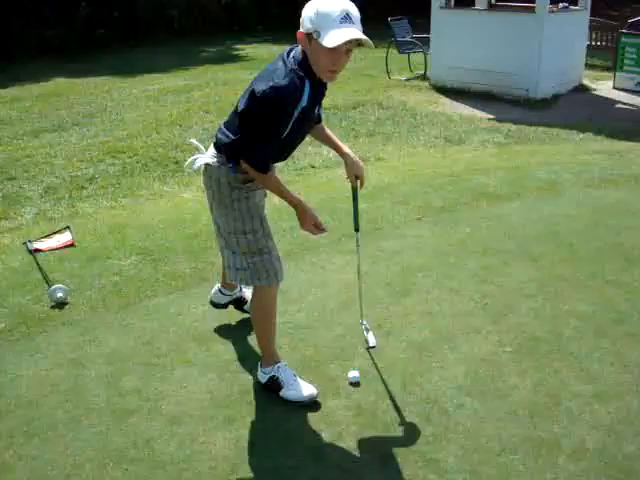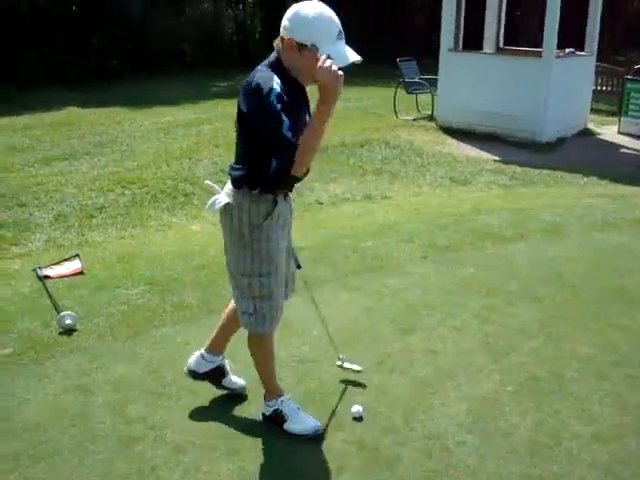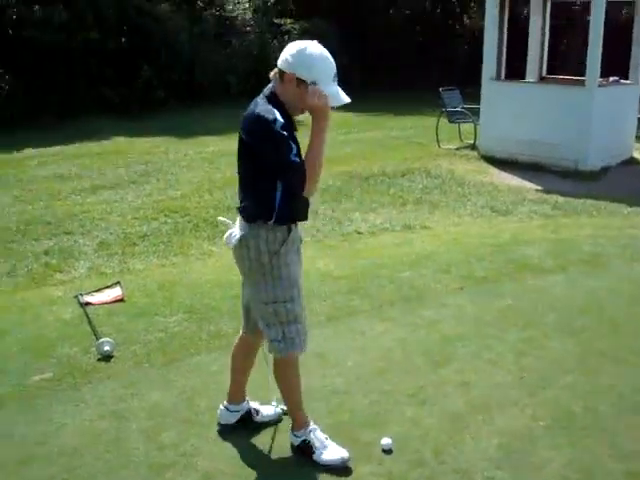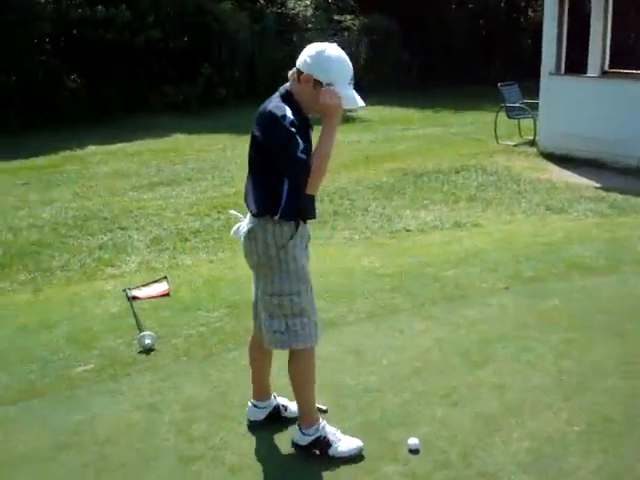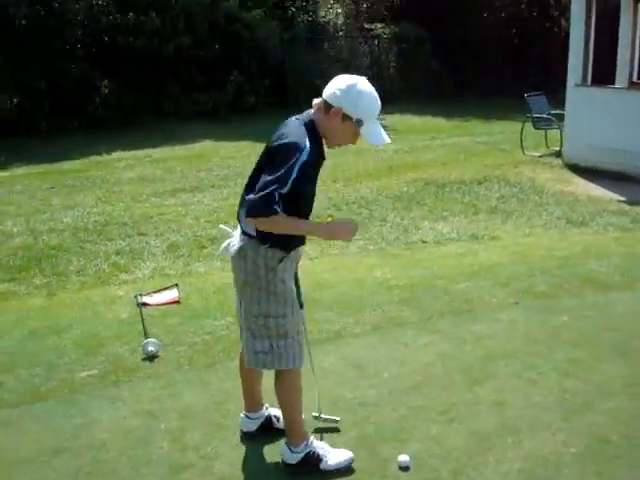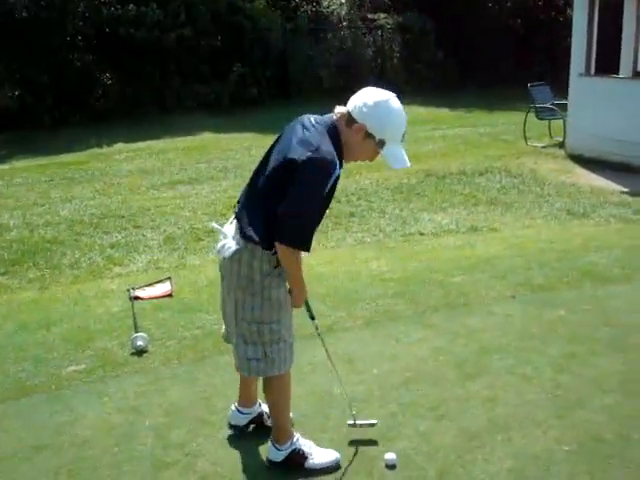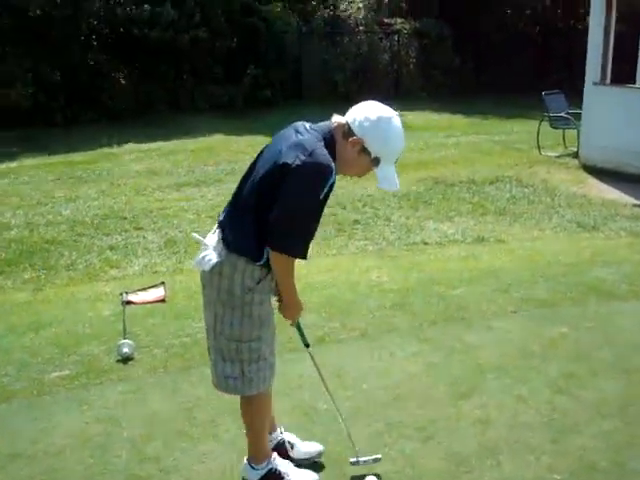
dt=0.3s
person 1, frame 1
left shoulder: (306, 70)
right shoulder: (287, 88)
left elbow: (307, 121)
right elbow: (251, 164)
left wrist: (344, 152)
right wrist: (299, 207)
left hip: (242, 166)
right hip: (233, 176)
left knee: (242, 245)
right knee: (266, 273)
left ankle: (227, 289)
right ankle: (270, 368)
person 1, frame 2
left shoulder: (290, 83)
right shoulder: (266, 89)
right elbow: (296, 165)
right wrist: (327, 106)
left hip: (273, 205)
right hip: (253, 210)
left knee: (256, 295)
right knee: (264, 311)
left ankle: (209, 359)
right ankle: (274, 401)
person 1, frame 3
left shoulder: (270, 115)
right shoulder: (265, 120)
right elbow: (305, 185)
right wrist: (320, 124)
left hip: (269, 234)
right hip: (267, 240)
left knee: (256, 329)
right knee: (288, 340)
left ankle: (234, 406)
right ankle: (302, 430)
person 1, frame 4
left shoulder: (288, 112)
right shoulder: (277, 117)
right elbow: (310, 183)
right wrist: (331, 124)
left hip: (277, 230)
right hip: (276, 235)
left knee: (267, 324)
right knee: (301, 334)
left ankle: (262, 403)
right ankle: (310, 429)
person 1, frame 5
left shoulder: (300, 128)
right shoulder: (298, 148)
right elbow: (261, 215)
left wrist: (302, 234)
right wrist: (325, 229)
left hip: (254, 251)
right hip: (263, 256)
left knee: (257, 341)
right knee: (286, 353)
left ankle: (254, 414)
right ankle: (298, 447)
person 1, frame 6
left shoulder: (309, 124)
right shoulder: (322, 162)
right elbow: (287, 239)
right wrist: (298, 286)
left hip: (243, 242)
right hip: (258, 258)
left knee: (253, 340)
right knee: (275, 355)
left ankle: (245, 409)
right ankle: (284, 445)
person 1, frame 7
left shoulder: (304, 133)
right shoulder: (317, 167)
right elbow: (282, 247)
left wrist: (282, 289)
right wrist: (290, 298)
left hip: (233, 252)
right hip: (241, 269)
left knee: (260, 363)
right knee: (254, 372)
left ankle: (272, 437)
